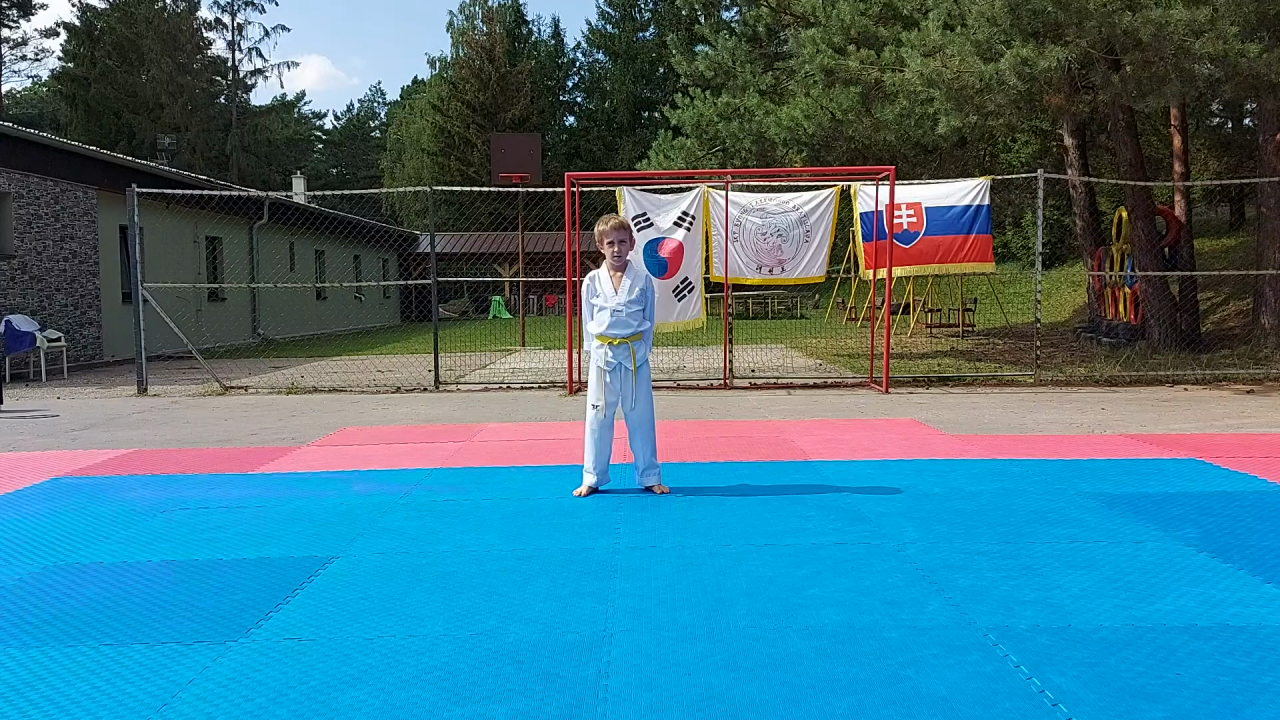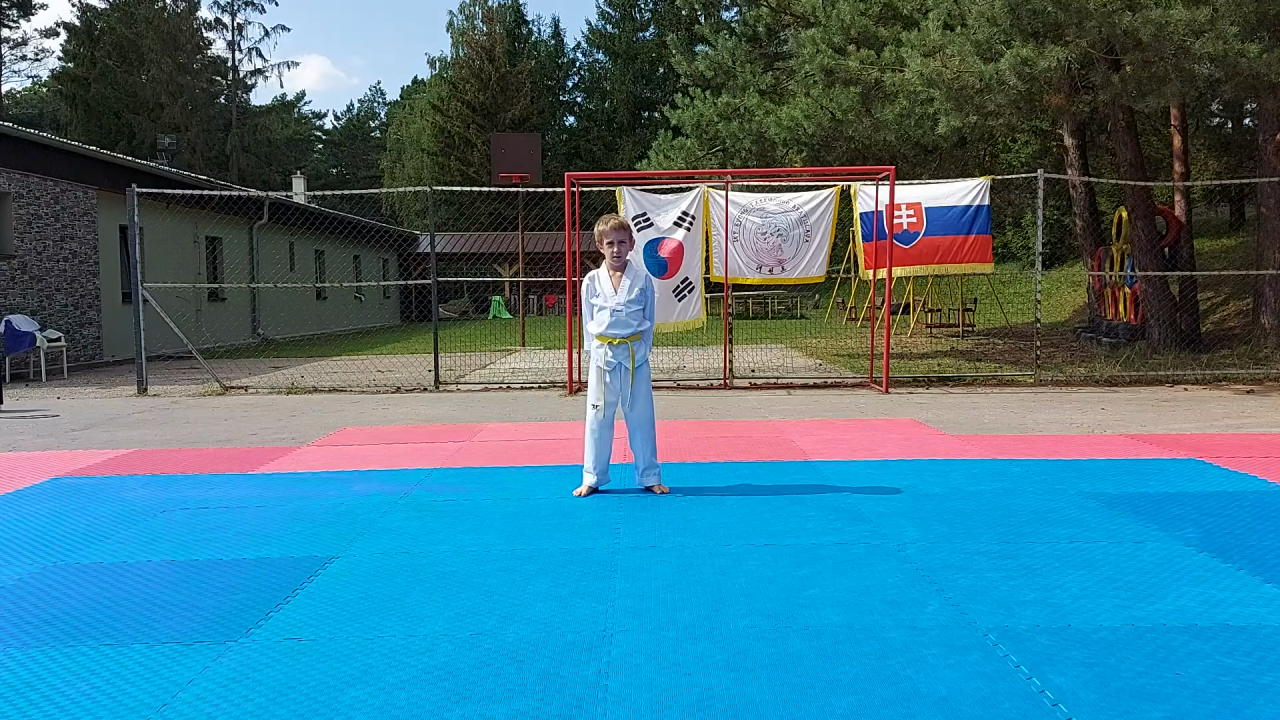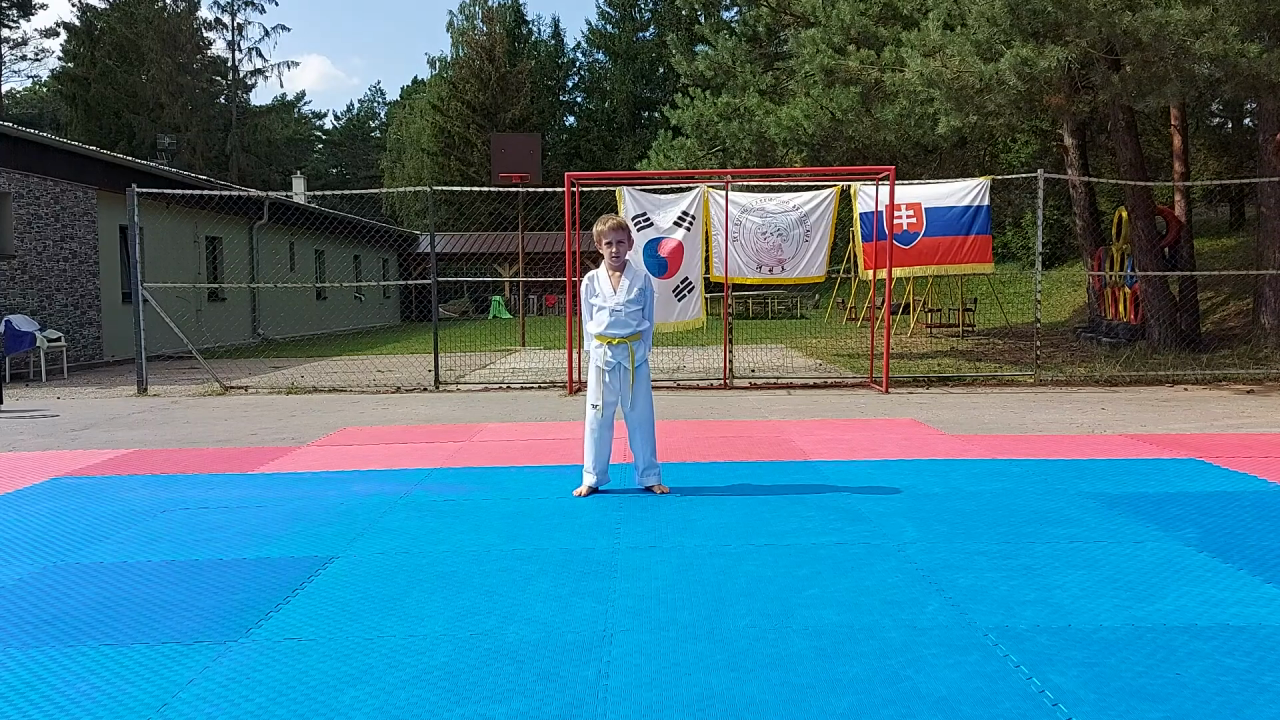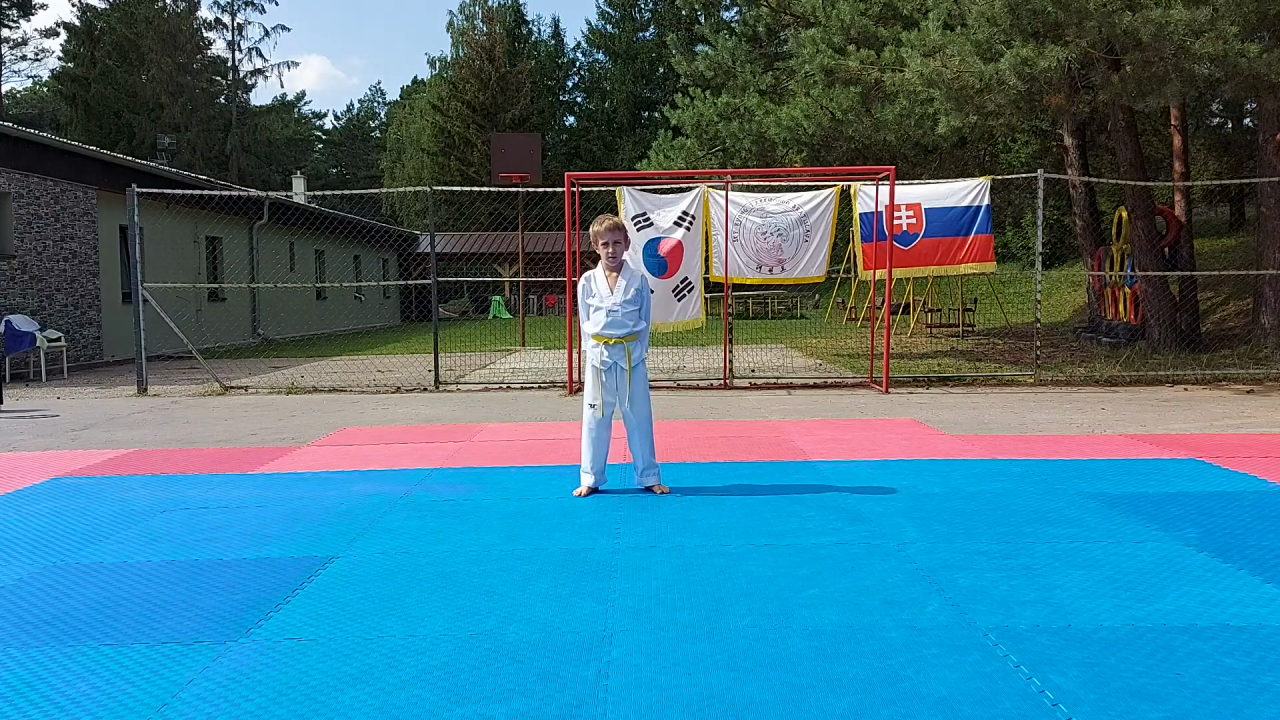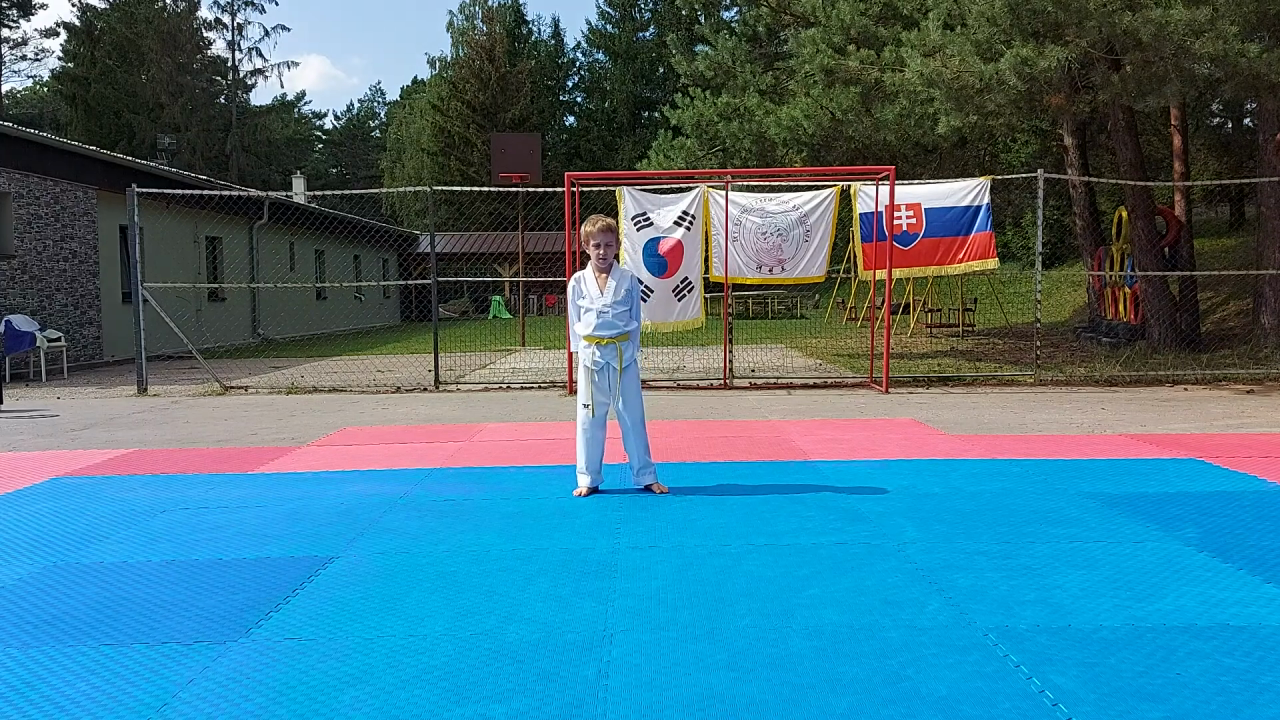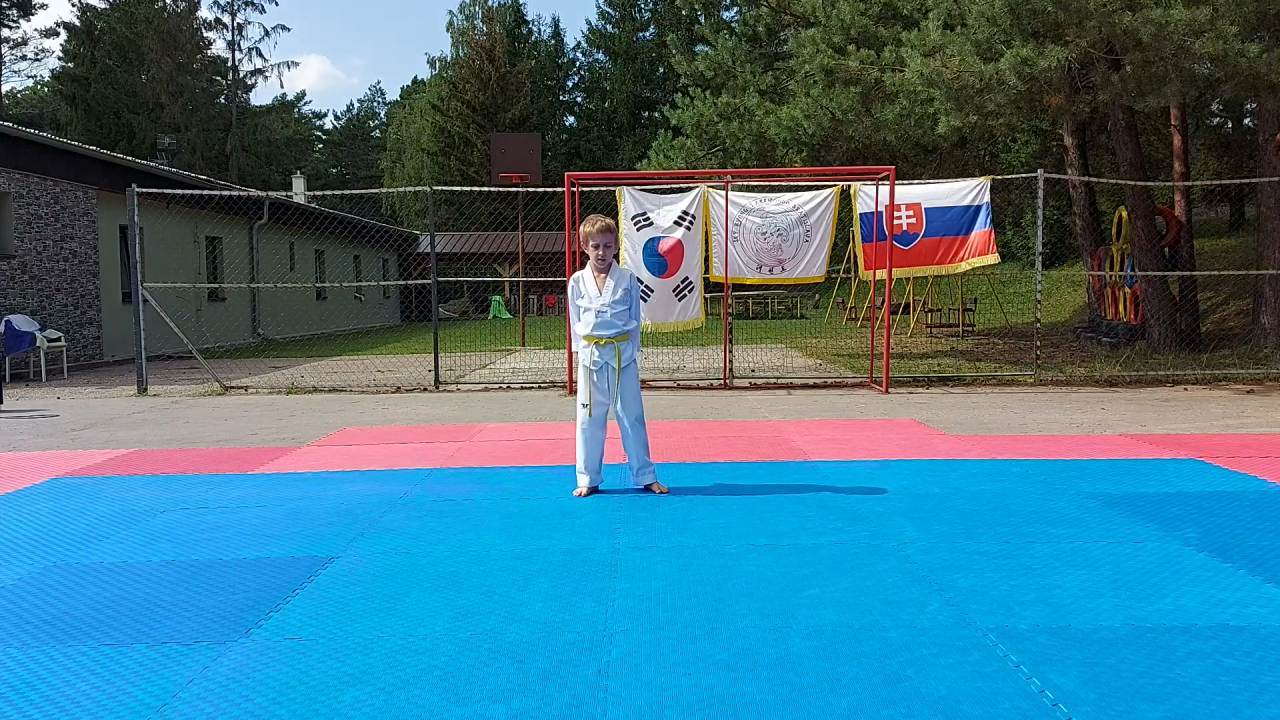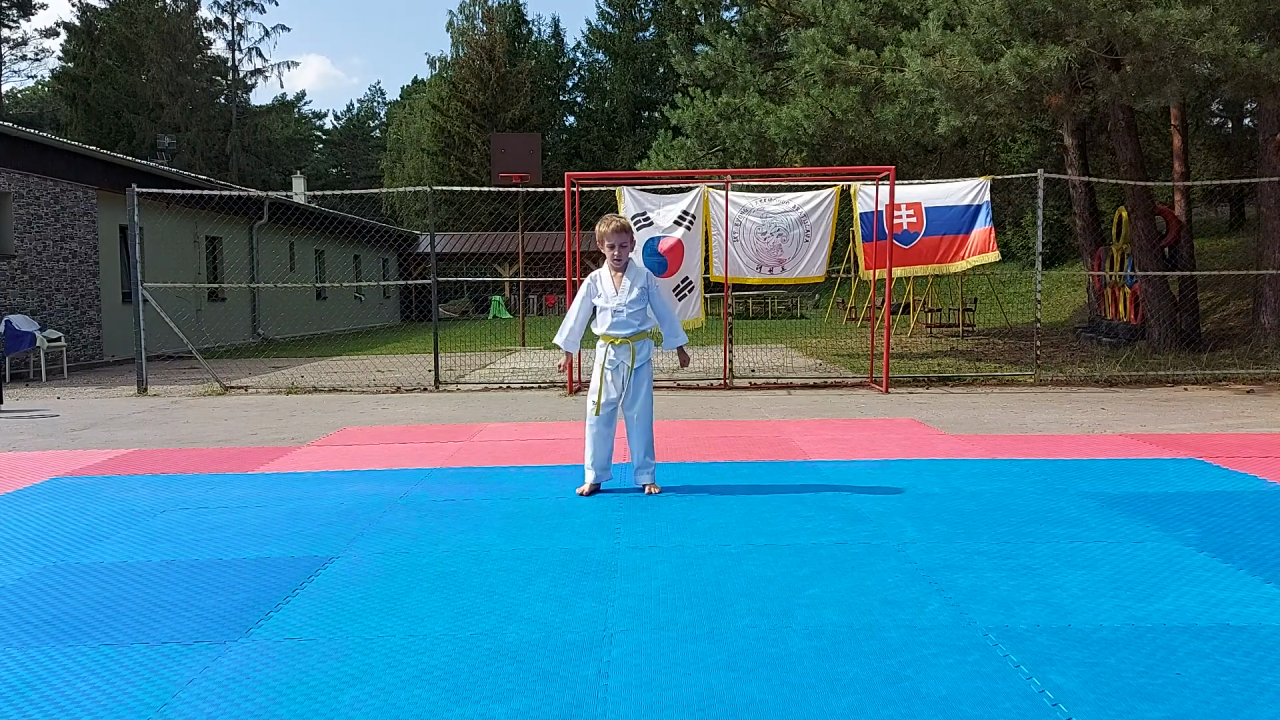
dt=0.3s
person 1, frame 1
left shoulder: (643, 279)
right shoulder: (592, 281)
left elbow: (649, 320)
right elbow: (588, 322)
left wrist: (640, 349)
right wrist: (601, 349)
left hip: (635, 356)
right hip: (603, 356)
left knee: (641, 417)
right knee: (598, 418)
left ankle: (650, 476)
right ankle: (593, 478)
person 1, frame 2
left shoulder: (643, 280)
right shoulder: (591, 281)
left elbow: (649, 320)
right elbow: (588, 322)
left wrist: (640, 349)
right wrist: (601, 348)
left hip: (635, 355)
right hip: (603, 356)
left knee: (641, 417)
right knee: (598, 417)
left ankle: (650, 477)
right ankle: (593, 478)
person 1, frame 3
left shoulder: (642, 279)
right shoulder: (591, 281)
left elbow: (648, 320)
right elbow: (588, 322)
left wrist: (640, 349)
right wrist: (601, 348)
left hip: (634, 355)
right hip: (602, 355)
left knee: (641, 417)
right knee: (598, 418)
left ankle: (650, 476)
right ankle: (592, 478)
person 1, frame 4
left shoulder: (638, 280)
right shoulder: (587, 281)
left elbow: (645, 320)
right elbow: (585, 322)
left wrist: (636, 349)
right wrist: (597, 348)
left hip: (631, 355)
right hip: (599, 356)
left knee: (639, 417)
right knee: (595, 417)
left ankle: (649, 477)
right ankle: (591, 478)
person 1, frame 5
left shoulder: (628, 280)
right shoulder: (578, 282)
left elbow: (635, 321)
right elbow: (575, 323)
left wrist: (628, 350)
right wrist: (586, 351)
left hip: (623, 355)
right hip: (591, 357)
left knee: (632, 416)
right knee: (590, 418)
left ankle: (647, 476)
right ankle: (589, 479)
person 1, frame 6
left shoulder: (628, 279)
right shoulder: (577, 282)
left elbow: (635, 320)
right elbow: (576, 323)
left wrist: (627, 351)
right wrist: (587, 349)
left hip: (622, 355)
right hip: (591, 356)
left knee: (631, 416)
right knee: (589, 418)
left ankle: (646, 476)
right ankle: (589, 479)
person 1, frame 7
left shoulder: (645, 278)
right shoulder: (594, 281)
left elbow: (665, 312)
right elbow: (577, 316)
left wrist: (679, 348)
right wrist: (567, 353)
left hip: (638, 353)
right hip: (607, 353)
left knee: (640, 415)
right knee: (599, 415)
left ankle: (645, 475)
right ankle: (595, 477)
